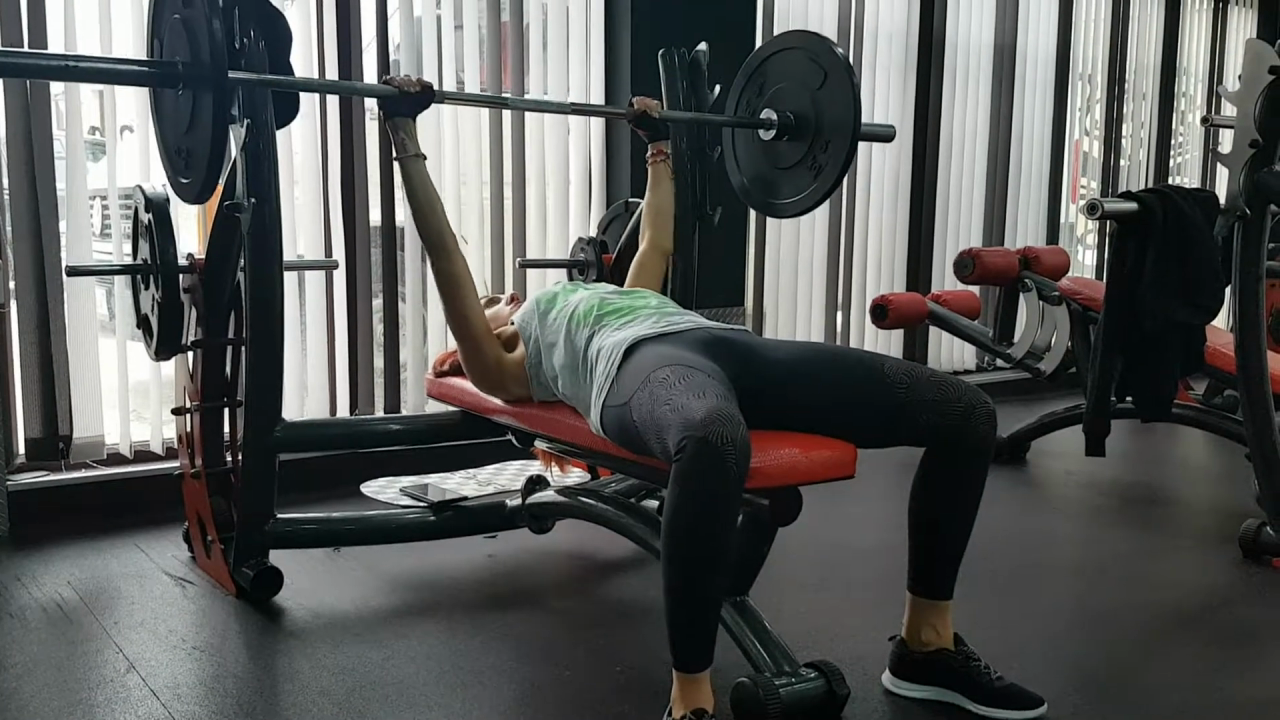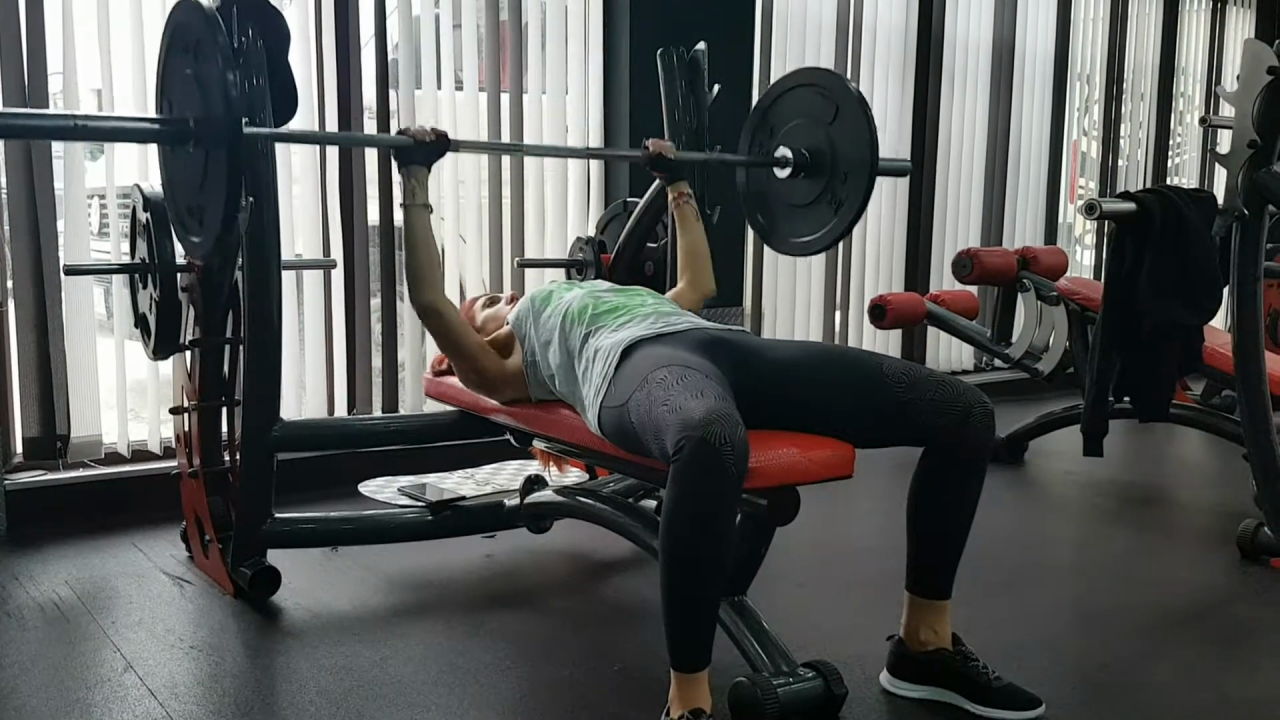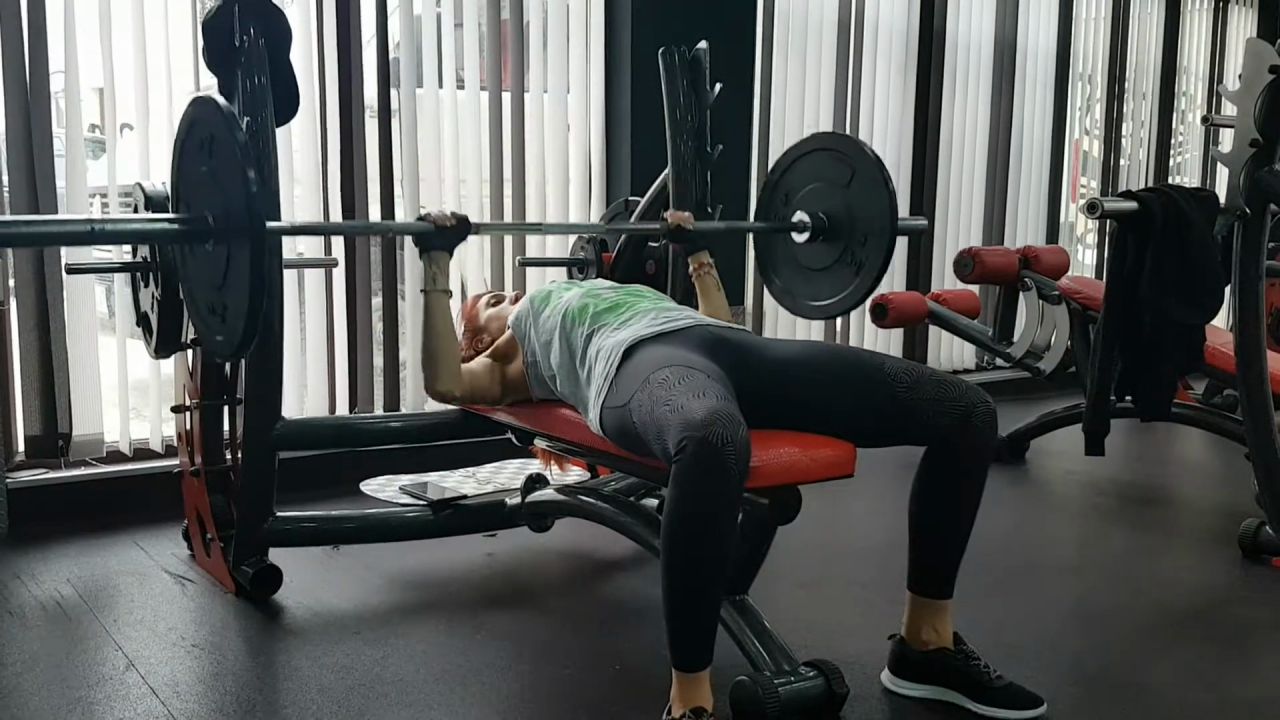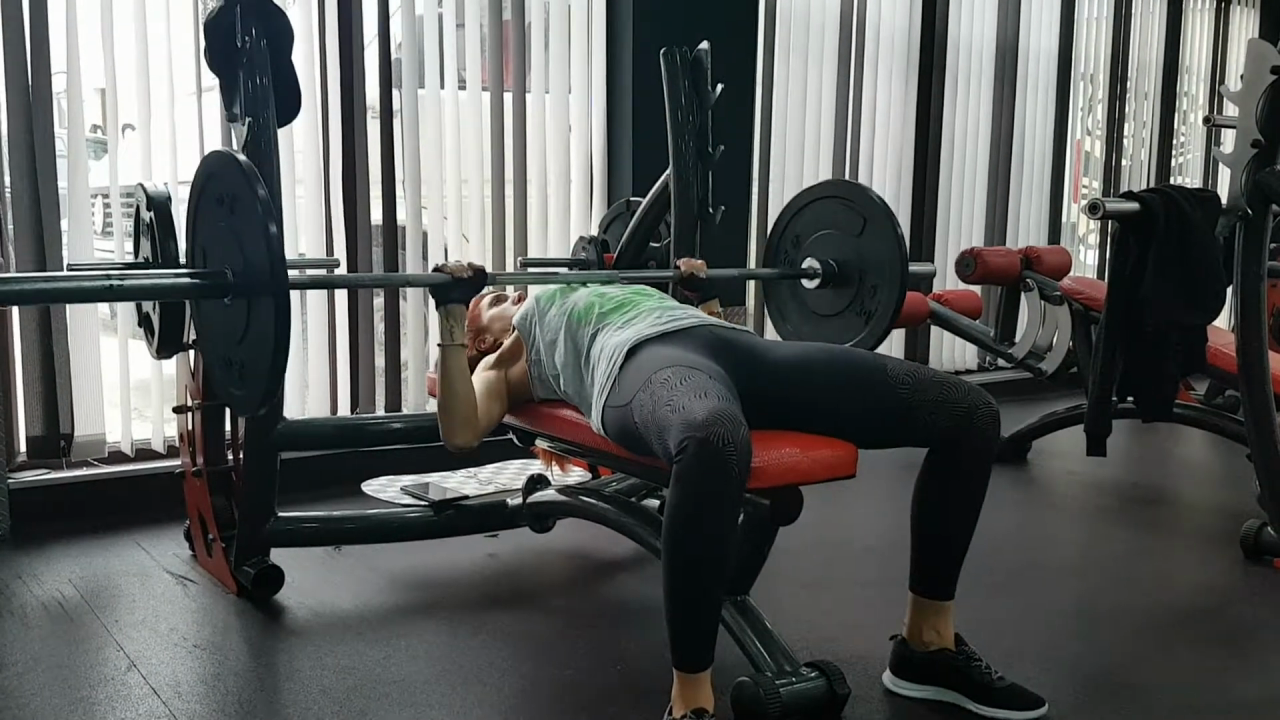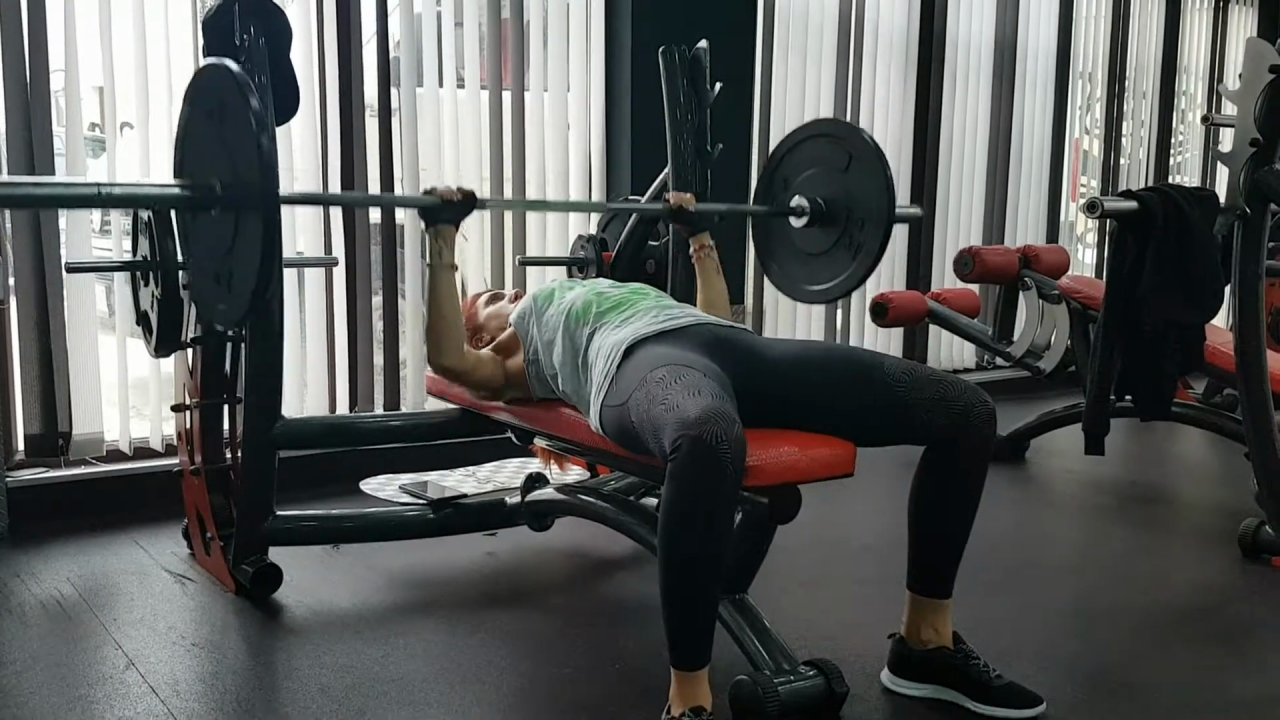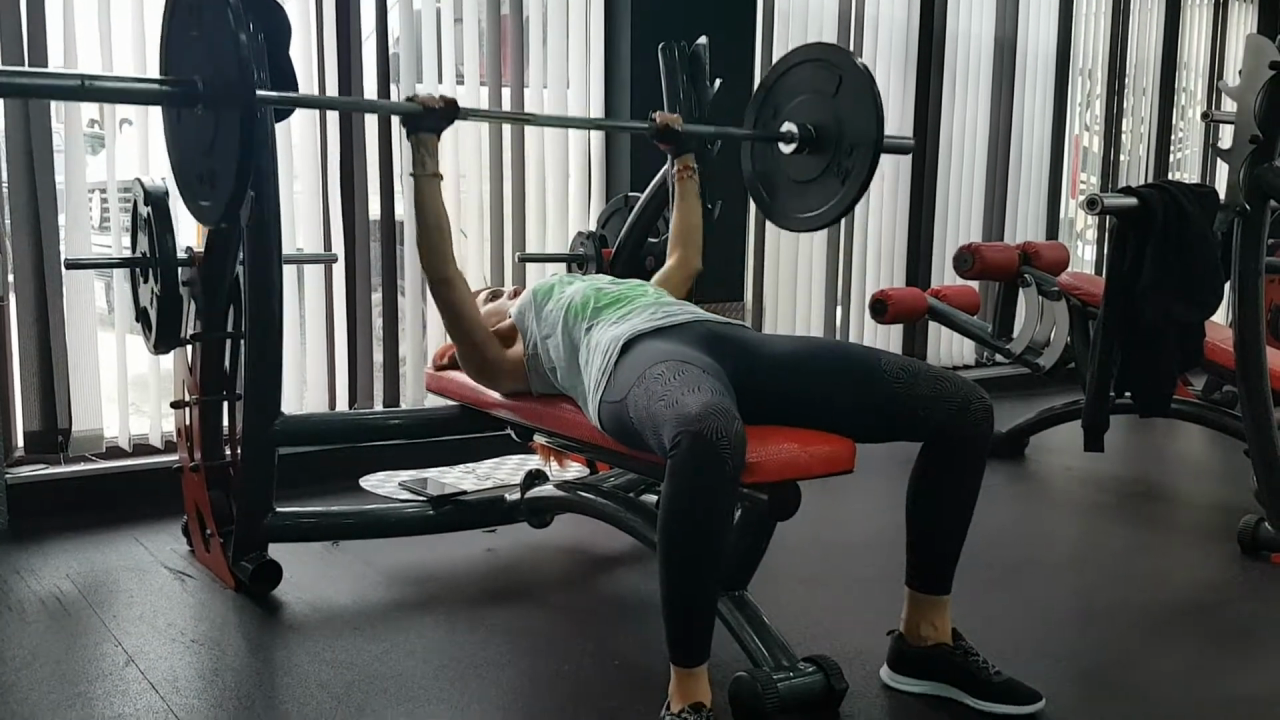
dt=0.4s
person 1, frame 1
left shoulder: (604, 306)
right shoulder: (505, 370)
left elbow: (657, 247)
right elbow: (444, 256)
left wrist: (657, 145)
right wrist: (405, 135)
left hip: (728, 347)
left knee: (965, 413)
right knee: (714, 441)
left ankle: (926, 646)
person 1, frame 2
left shoulder: (590, 304)
right shoulder: (501, 371)
left elbow: (698, 288)
right elbow: (430, 305)
left wrist: (677, 186)
right wrist: (415, 179)
left hip: (724, 347)
left knee: (963, 413)
right knee: (710, 441)
left ankle: (924, 646)
person 1, frame 3
left shoulder: (585, 299)
right shoulder: (506, 365)
right elbow: (445, 384)
left wrist: (698, 252)
right wrist: (436, 262)
left hip: (727, 347)
left knee: (966, 413)
right knee: (712, 441)
left ankle: (925, 645)
person 1, frame 4
left shoulder: (597, 303)
right shoulder: (506, 363)
right elbow: (460, 434)
left wrist: (706, 294)
right wrist: (450, 311)
left knee: (968, 414)
right knee: (713, 440)
left ankle: (926, 644)
person 1, frame 5
left shoulder: (591, 305)
right shoulder: (507, 366)
left elbow: (717, 321)
right elbow: (447, 359)
left wrist: (700, 238)
right wrist: (442, 237)
left knee: (966, 413)
right knee: (708, 439)
left ankle: (925, 645)
person 1, frame 6
left shoulder: (598, 302)
right shoulder: (503, 361)
left elbow: (684, 263)
right elbow: (444, 279)
left wrist: (683, 162)
right wrist: (426, 151)
left knee: (963, 409)
right knee: (707, 436)
left ankle: (925, 640)
